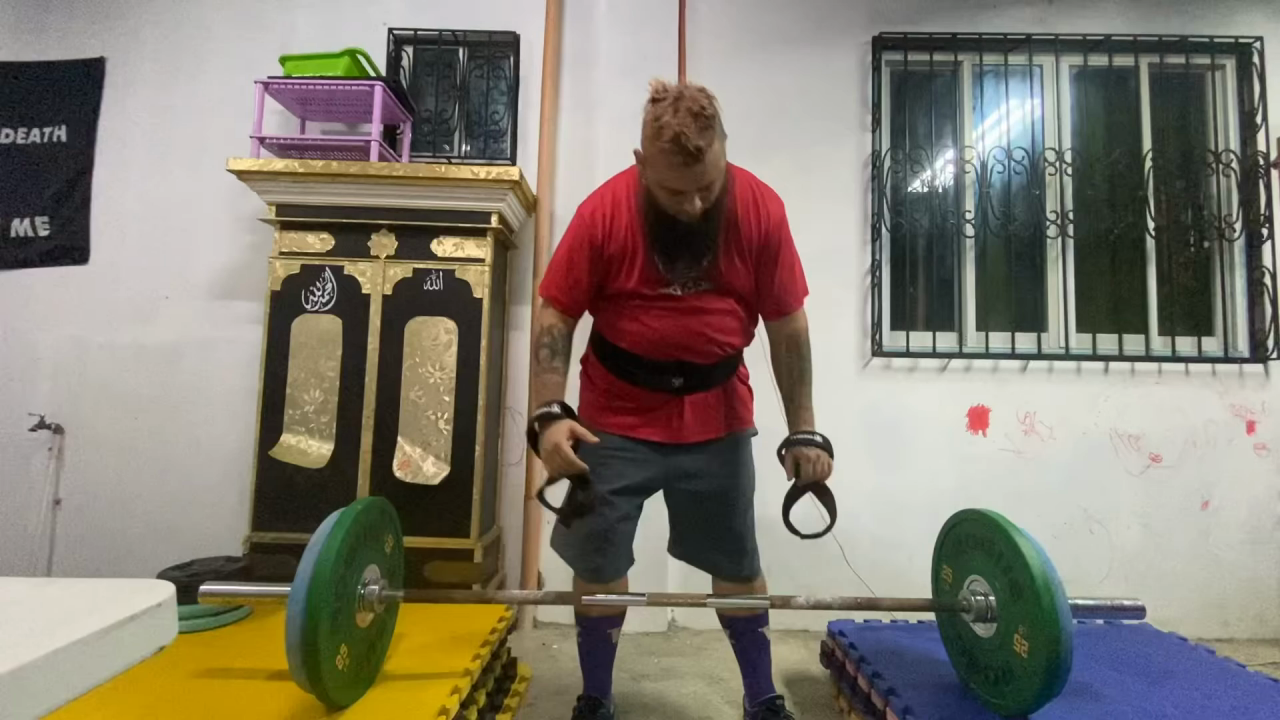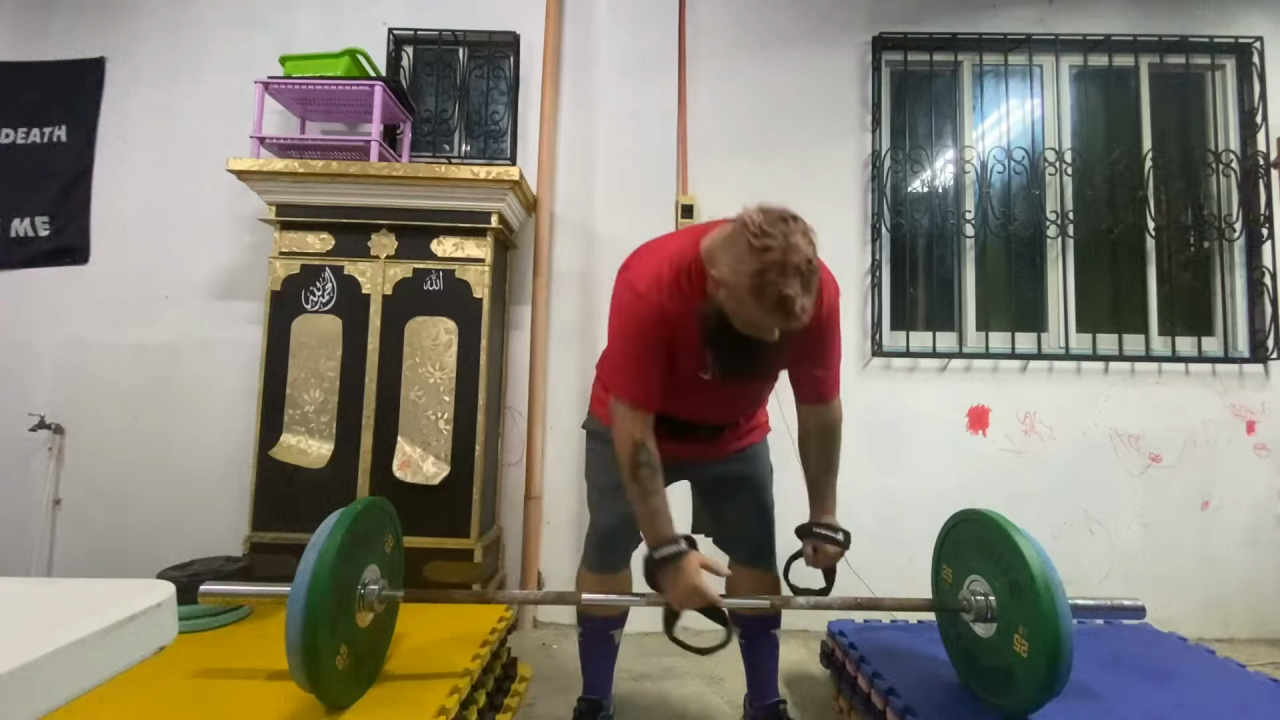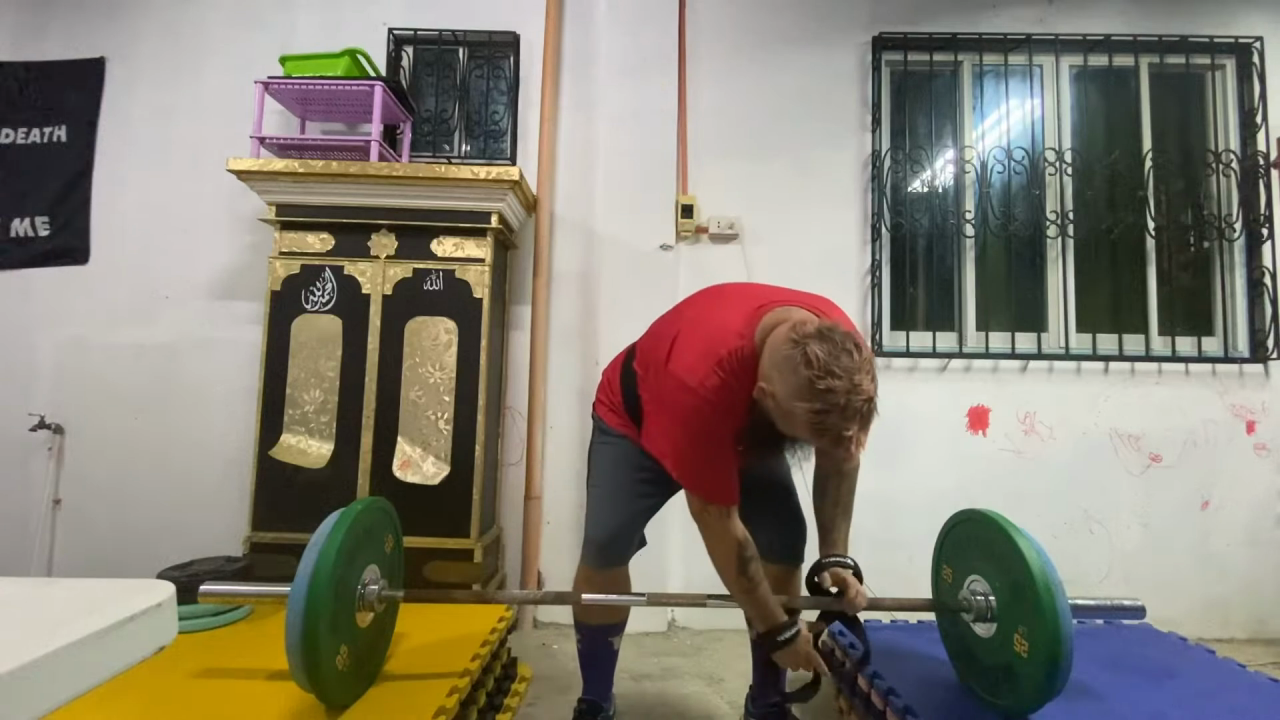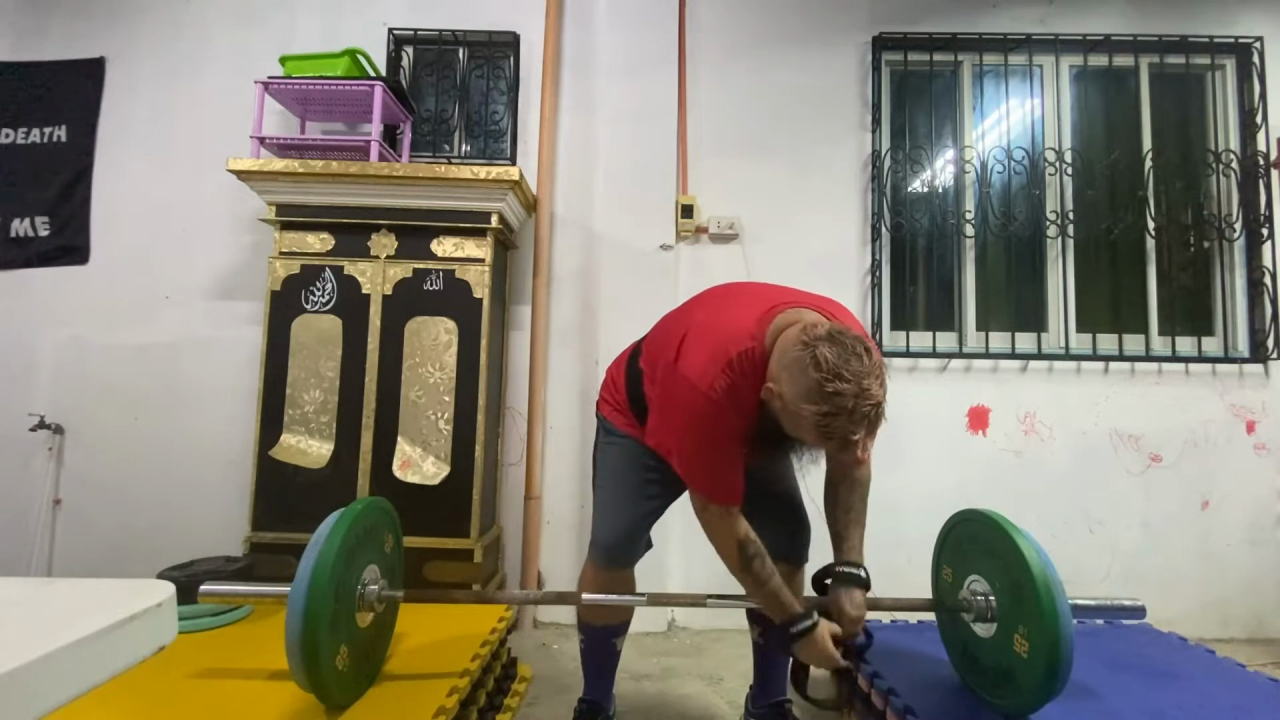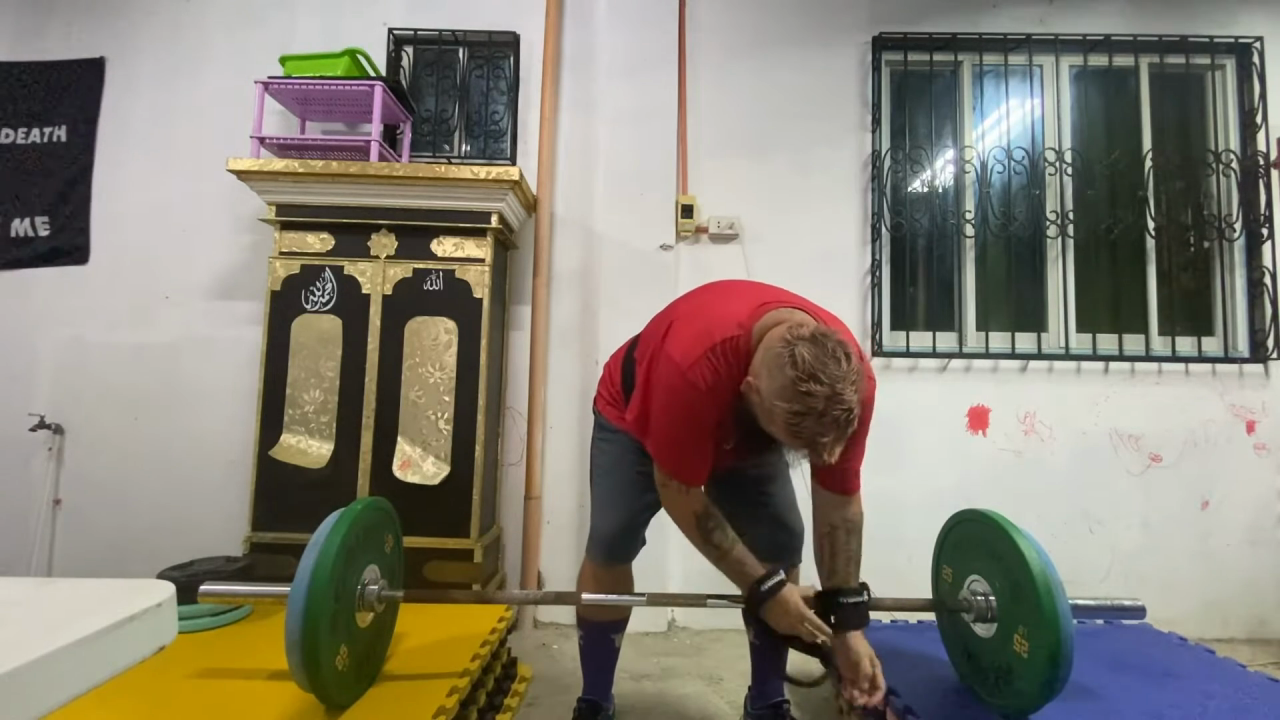
dt=0.5s
person 1, frame 1
left shoulder: (760, 208)
right shoulder: (603, 213)
left elbow: (788, 325)
right elbow: (553, 318)
left wrist: (803, 430)
right wrist: (548, 415)
left hip: (717, 421)
right hip: (614, 421)
left knee: (737, 563)
right knee: (598, 562)
person 1, frame 2
left shoulder: (816, 290)
right shoulder: (651, 285)
left elbow: (820, 409)
right elbow: (633, 429)
left wrist: (823, 515)
right wrist: (668, 551)
left hip: (735, 433)
right hip: (638, 425)
left knee: (756, 555)
right knee: (607, 551)
person 1, frame 3
left shoulder: (845, 357)
right shoulder: (701, 378)
left elbow: (839, 454)
right elbow: (720, 525)
left wrist: (836, 556)
right wrist: (781, 632)
left hip: (745, 432)
right hip: (636, 420)
left knee: (785, 546)
right knee: (604, 548)
person 1, frame 4
left shoulder: (855, 361)
right shoulder: (709, 377)
left elbow: (850, 465)
right elbow: (722, 520)
left wrist: (850, 572)
right wrist: (798, 624)
left hip: (751, 430)
right hip: (640, 418)
left knee: (788, 547)
right knee: (612, 550)
person 1, frame 5
left shoulder: (852, 379)
right shoulder: (692, 363)
left elbow: (839, 502)
right elbow: (681, 495)
left wrist: (847, 618)
right wrist: (763, 589)
left hip: (744, 437)
right hip: (638, 418)
left knee: (782, 545)
right knee: (610, 546)
